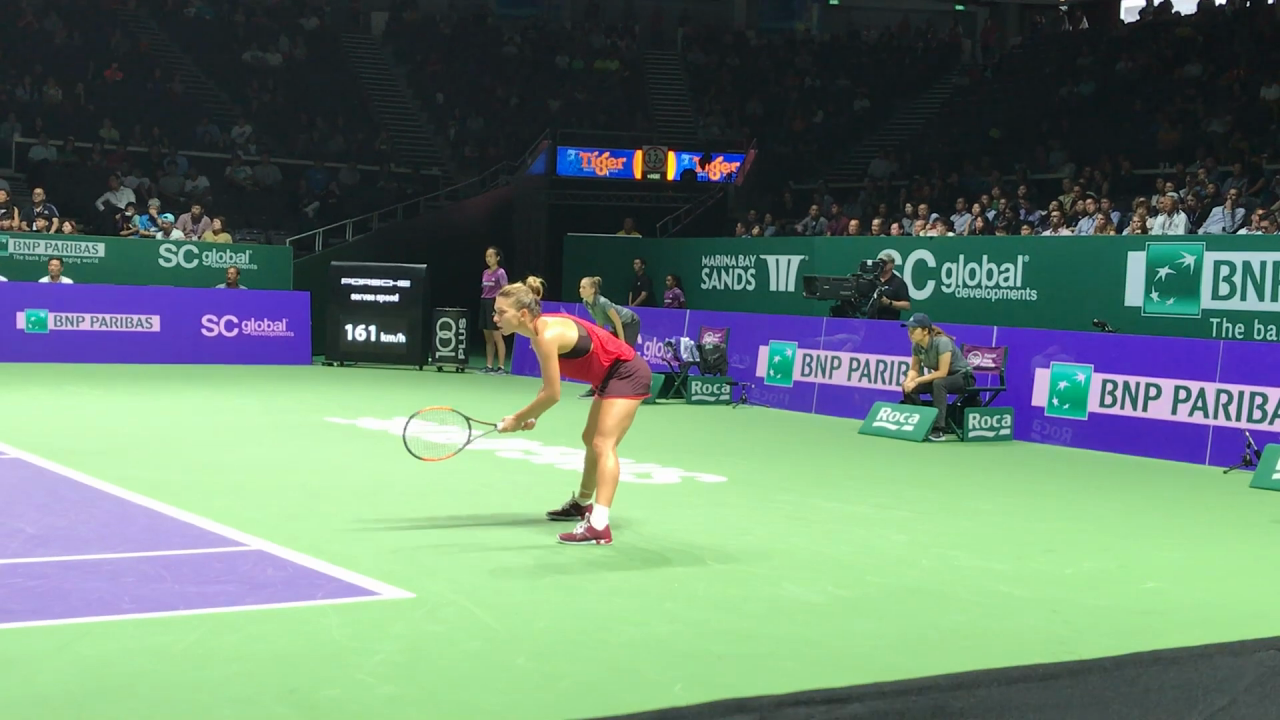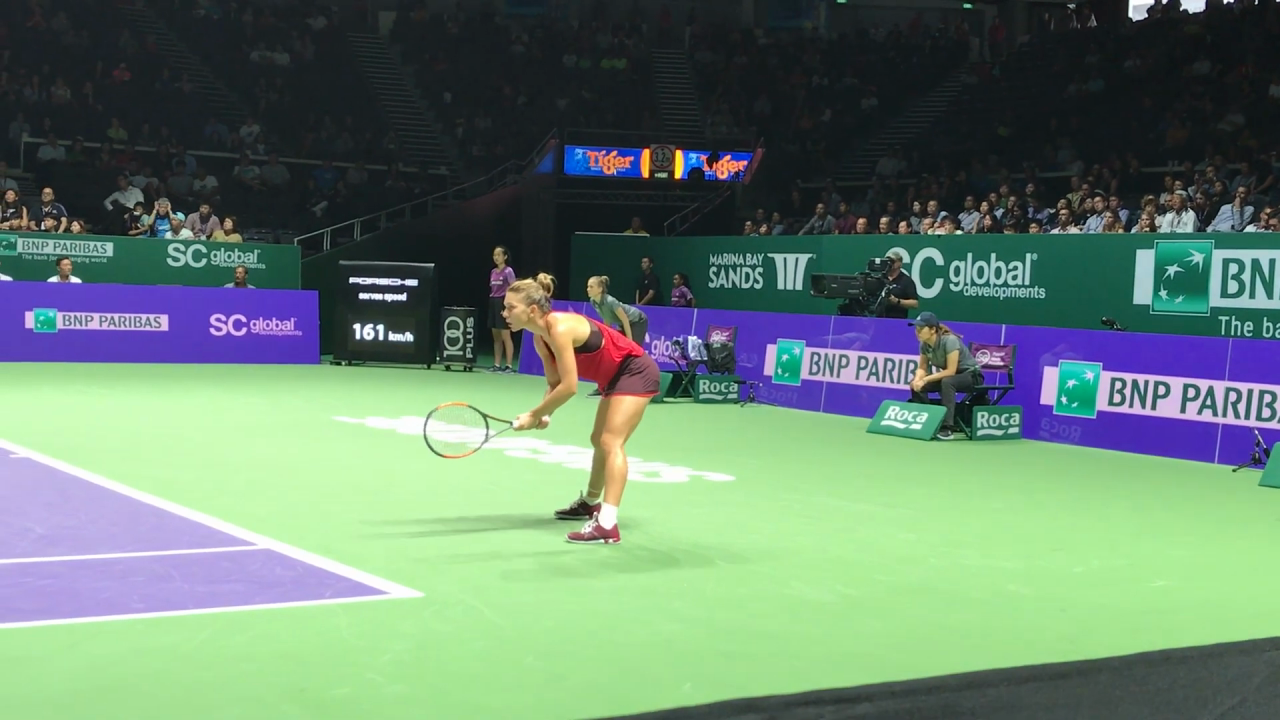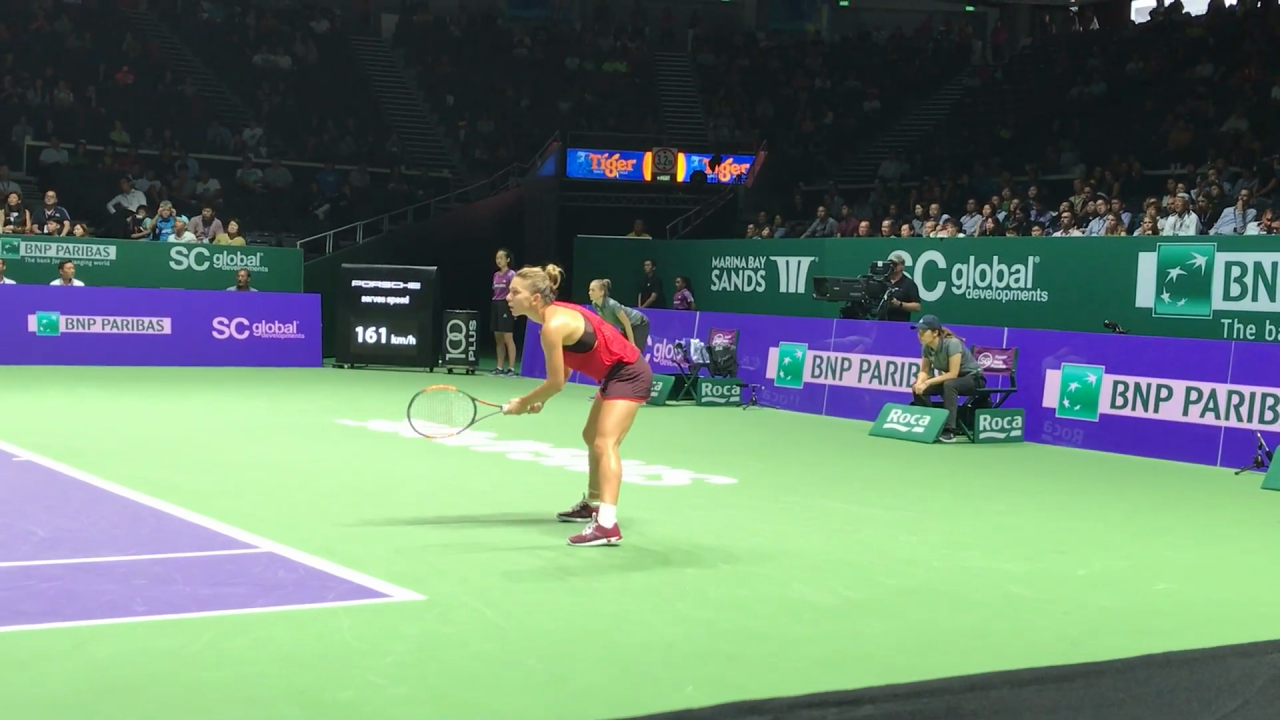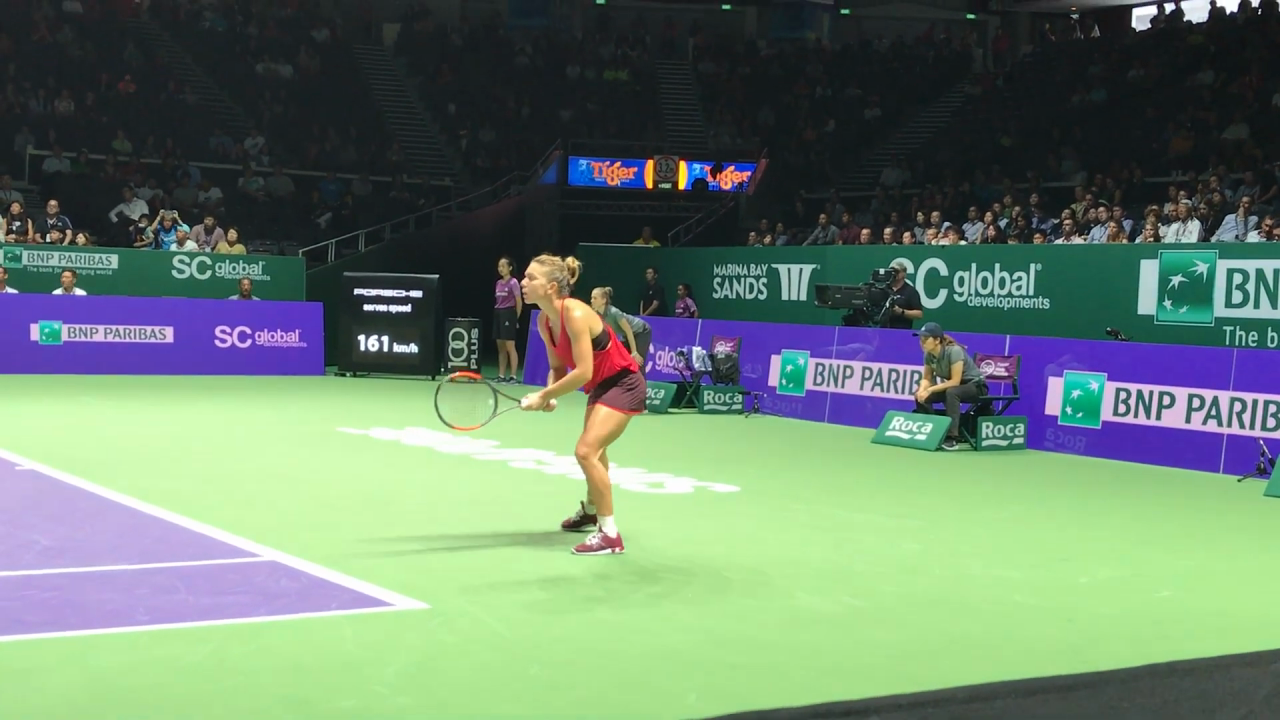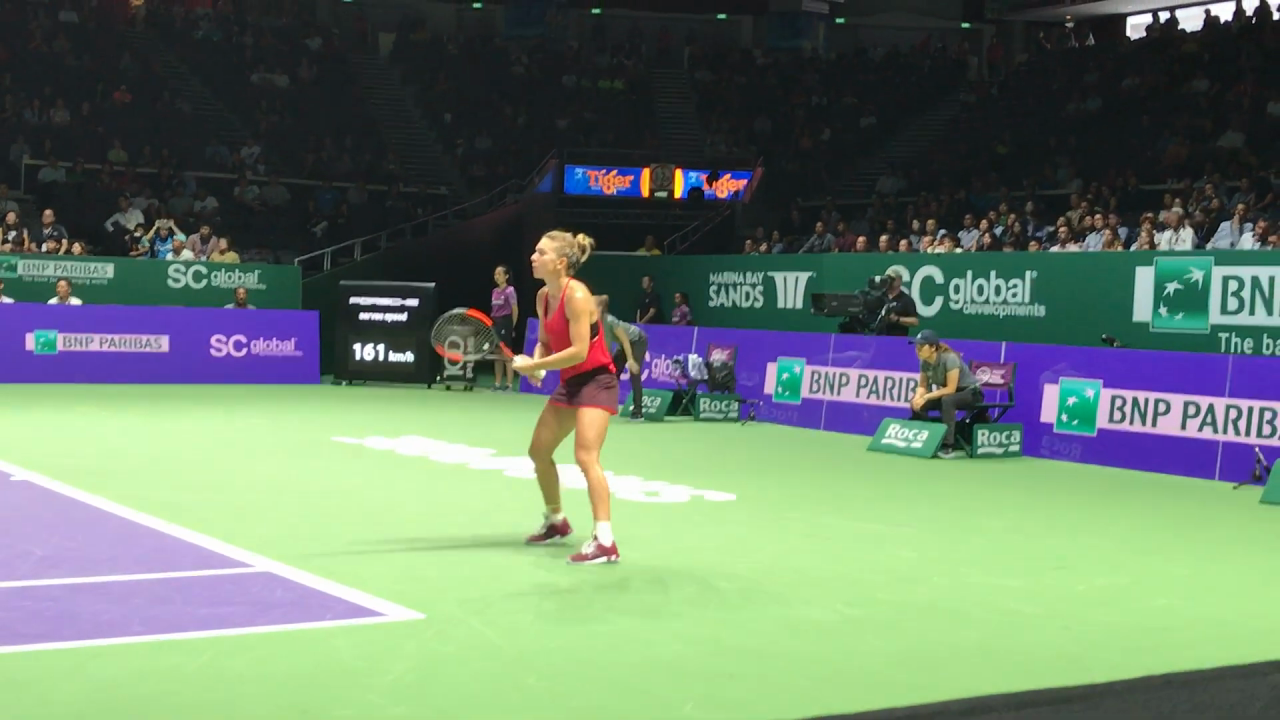
dt=0.7s
person 1, frame 1
left shoulder: (548, 334)
right shoulder: (539, 332)
left elbow: (552, 394)
right elbow: (550, 385)
left wrist: (518, 419)
right wrist: (532, 416)
left hip: (627, 373)
right hip: (611, 376)
left knee: (604, 445)
right knee: (591, 439)
left ankle: (599, 525)
right ankle: (582, 503)
person 1, frame 2
left shoulder: (560, 328)
right shoulder: (541, 338)
left elbow: (569, 387)
right elbow: (555, 384)
left wrist: (533, 415)
right wrist: (544, 414)
left hip: (636, 371)
right hip: (616, 376)
left knee: (611, 443)
right knee: (599, 441)
left ankle: (607, 524)
right ankle: (590, 503)
person 1, frame 3
left shoulder: (553, 326)
right shoulder: (554, 316)
left elbow: (556, 383)
right elbow: (563, 372)
left wrist: (523, 403)
right wrist: (538, 401)
left hip: (629, 374)
right hip: (618, 373)
left knee: (604, 443)
right knee: (591, 437)
left ankle: (607, 524)
right ankle: (592, 504)
person 1, frame 4
left shoulder: (576, 315)
right shoulder: (544, 321)
left elbow: (583, 373)
right elbow: (558, 367)
left wrist: (543, 395)
right wrist: (548, 395)
left hip: (624, 384)
right hip: (602, 386)
left knee: (586, 451)
right knee: (592, 451)
left ankle: (610, 534)
right ankle: (591, 510)
person 1, frame 5
left shoulder: (577, 295)
right shoulder: (543, 296)
left elbow: (579, 351)
left wrist: (535, 366)
right wrist: (535, 365)
left hip: (596, 382)
right hip: (568, 383)
left knee: (586, 458)
right knee: (538, 451)
left ankle: (604, 542)
right ankle: (556, 520)
